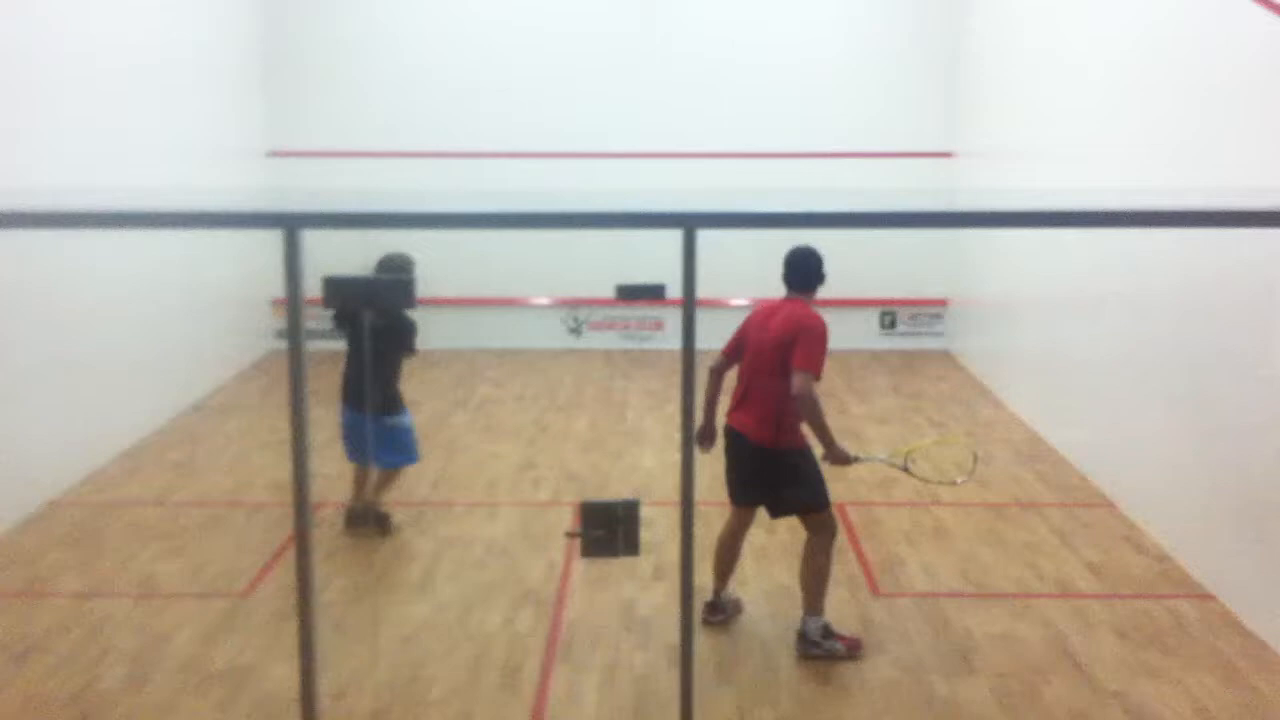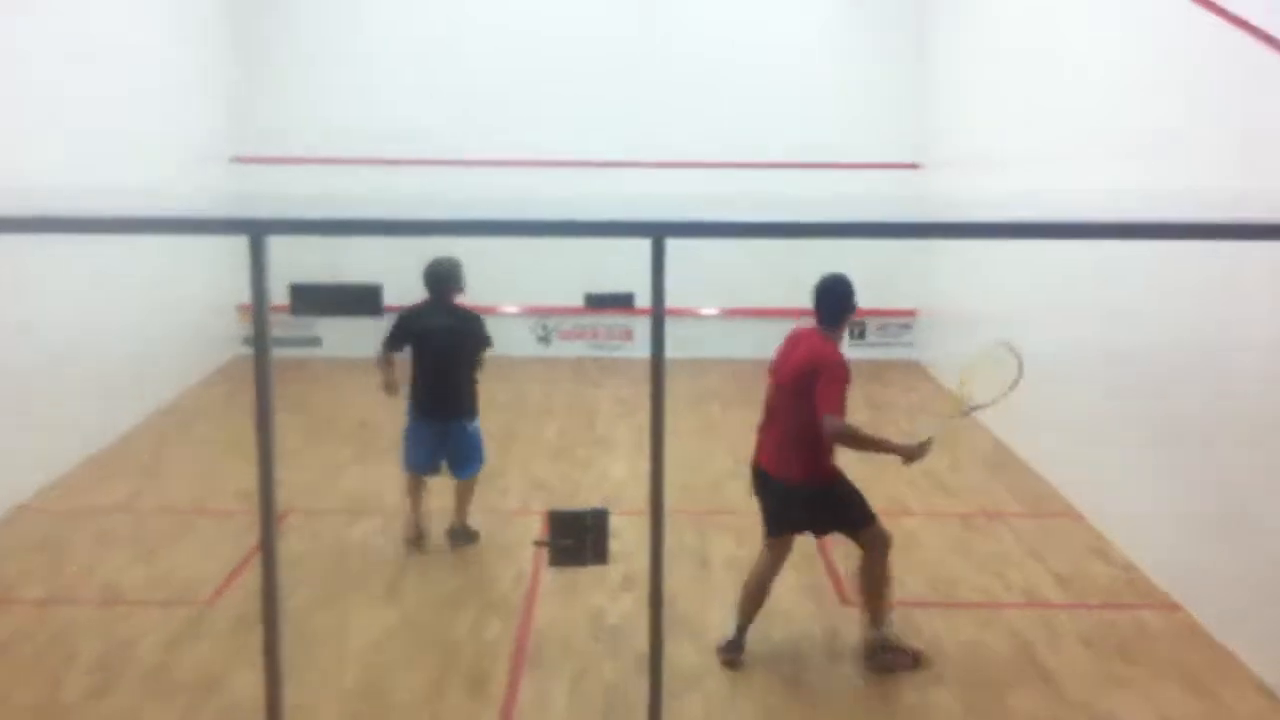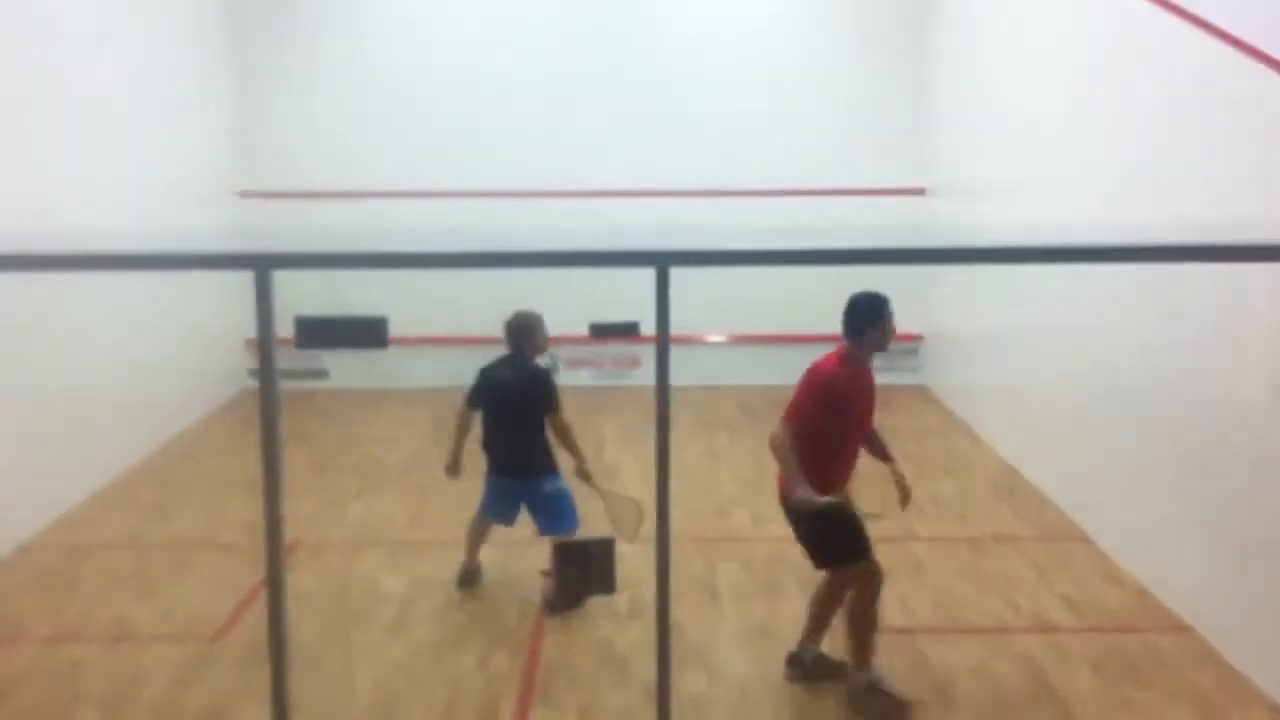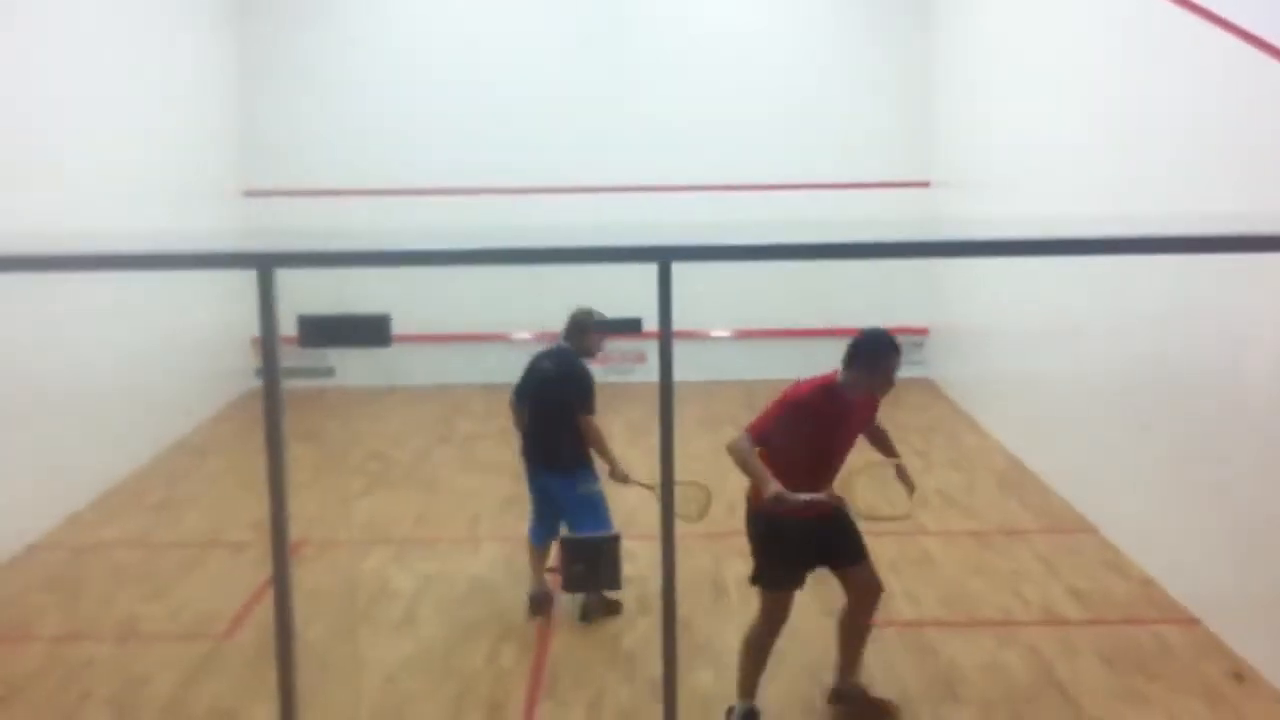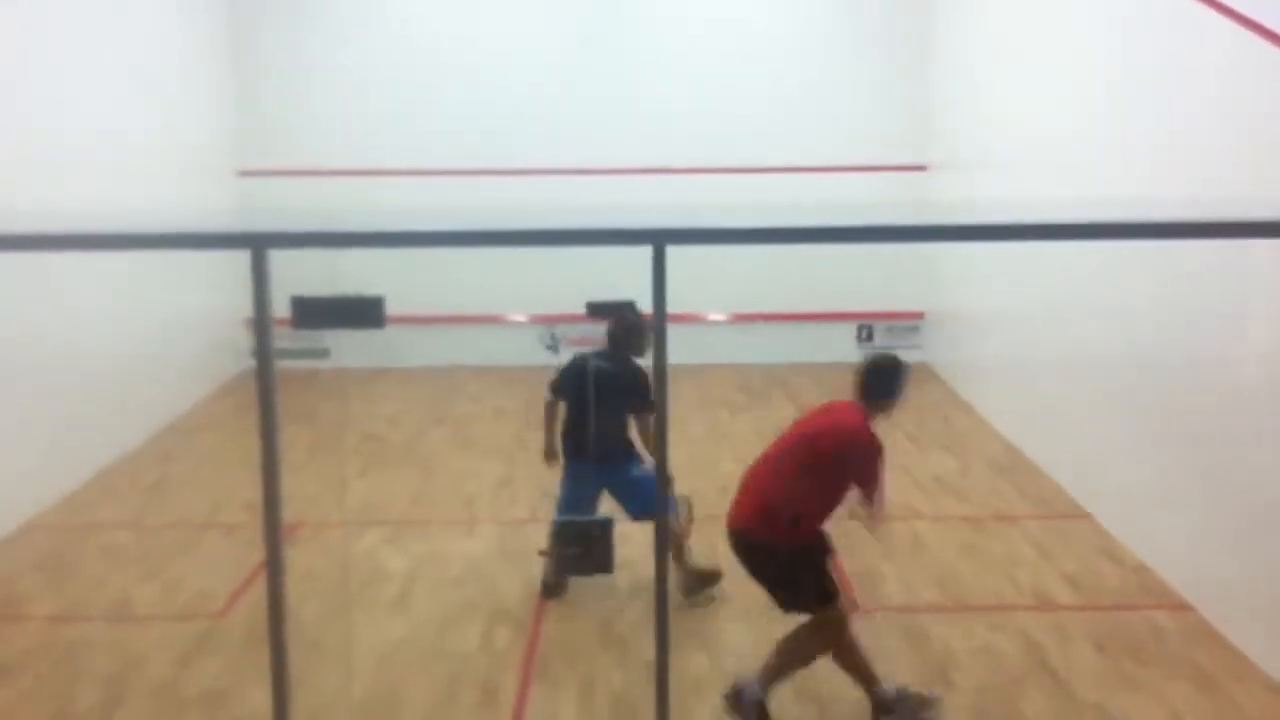
dt=0.5s
person 1, frame 1
left shoulder: (760, 314)
right shoulder: (811, 324)
left elbow: (717, 368)
right elbow: (802, 390)
left wrist: (708, 420)
right wrist: (830, 445)
left hip: (740, 433)
right hip: (778, 442)
left knee: (740, 518)
right knee: (822, 528)
left ankle: (717, 601)
right ankle: (813, 631)
person 1, frame 2
left shoulder: (795, 340)
right shoulder: (831, 362)
right elbow: (834, 430)
right wrist: (897, 449)
left hip: (768, 467)
right hip: (808, 474)
left knee: (773, 551)
right knee: (877, 542)
left ankle: (736, 639)
right ankle: (879, 643)
person 1, frame 3
left shoulder: (863, 372)
right shoulder: (826, 377)
right elbow: (782, 437)
left wrist: (895, 469)
right wrist: (801, 488)
left hip: (830, 494)
right hip: (812, 501)
left knee: (844, 575)
right knee: (868, 576)
left ankle: (804, 656)
right ankle: (865, 683)
person 1, frame 4
left shoulder: (866, 398)
right shoulder: (803, 399)
right elbow: (740, 443)
left wrist: (896, 461)
right wrist: (768, 484)
left hip: (822, 504)
right hip: (777, 511)
left knee: (868, 588)
right knee: (774, 613)
left ankle: (847, 687)
person 1, frame 5
left shoulder: (830, 414)
right shoulder: (862, 440)
right elbow: (872, 499)
right wrist: (876, 513)
left hip: (749, 524)
right hip: (774, 532)
left knee: (830, 612)
right knee: (831, 621)
person 2, frame 1
left shoulder: (355, 306)
right shoulder: (403, 323)
left elbow: (339, 322)
left hip: (353, 396)
right hip: (383, 401)
left knee: (363, 455)
right knee: (401, 458)
left ankle: (358, 506)
right ankle: (369, 504)
person 2, frame 2
left shoulder: (411, 317)
right shoulder: (470, 320)
left elbow: (387, 352)
right elbow: (478, 360)
left wrist: (389, 376)
left hip: (423, 408)
right hip: (460, 408)
left knee: (417, 468)
right knee: (468, 468)
left ankle: (414, 524)
right ankle: (458, 526)
person 2, frame 3
left shoulder: (489, 372)
right shoulder: (539, 377)
left elbow: (465, 414)
right elbow: (557, 424)
left wrist: (456, 454)
right wrist: (580, 460)
left hip: (500, 464)
right hip: (536, 467)
left knee: (487, 513)
right knee: (562, 525)
left ankle: (469, 567)
right ankle: (559, 592)
person 2, frame 4
left shoulder: (539, 361)
right shoulder: (578, 373)
left elbow: (516, 404)
right elbow: (586, 425)
right wrist: (612, 464)
left hip: (536, 460)
right hip: (569, 465)
left knee: (542, 526)
right knee: (593, 530)
left ankle: (538, 589)
right ankle: (592, 598)
person 2, frame 5
left shoulder: (579, 364)
right shoulder: (635, 375)
left elbow: (551, 403)
right elbow: (646, 426)
left wrist: (549, 442)
left hip: (578, 458)
right hip: (617, 458)
left knee: (567, 518)
right knee: (667, 509)
left ankle: (552, 577)
right ankle: (686, 574)
